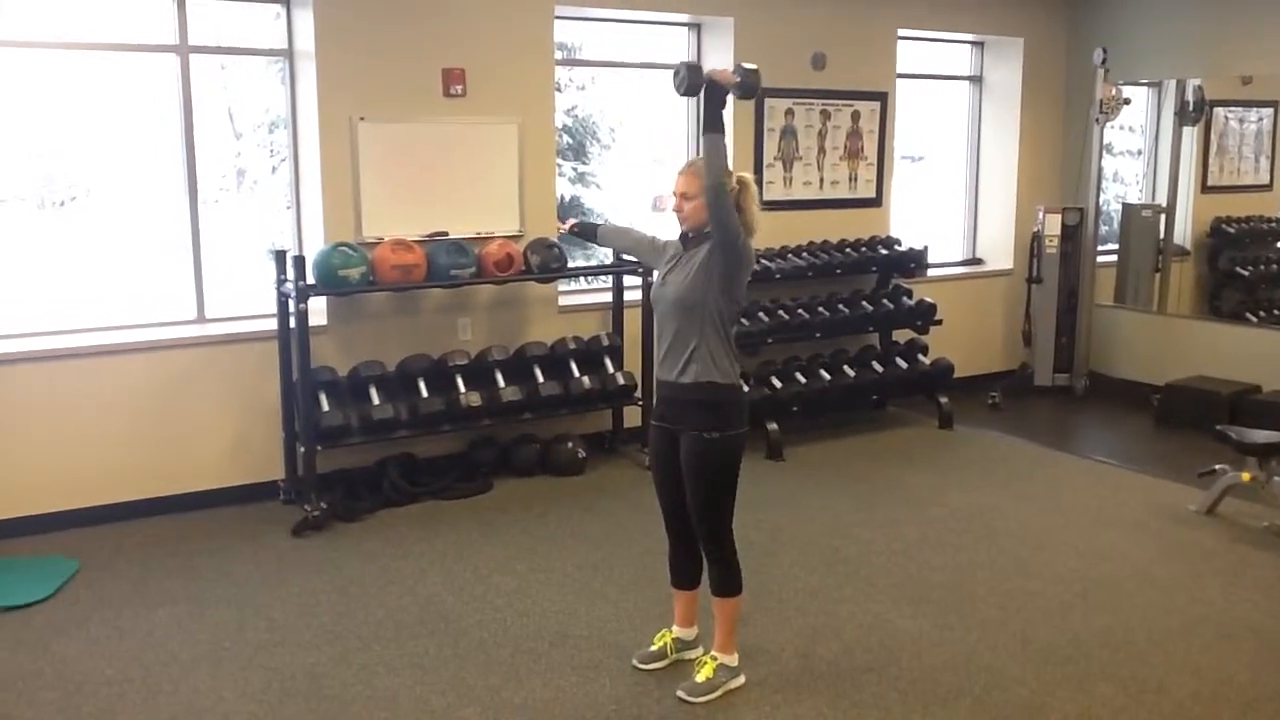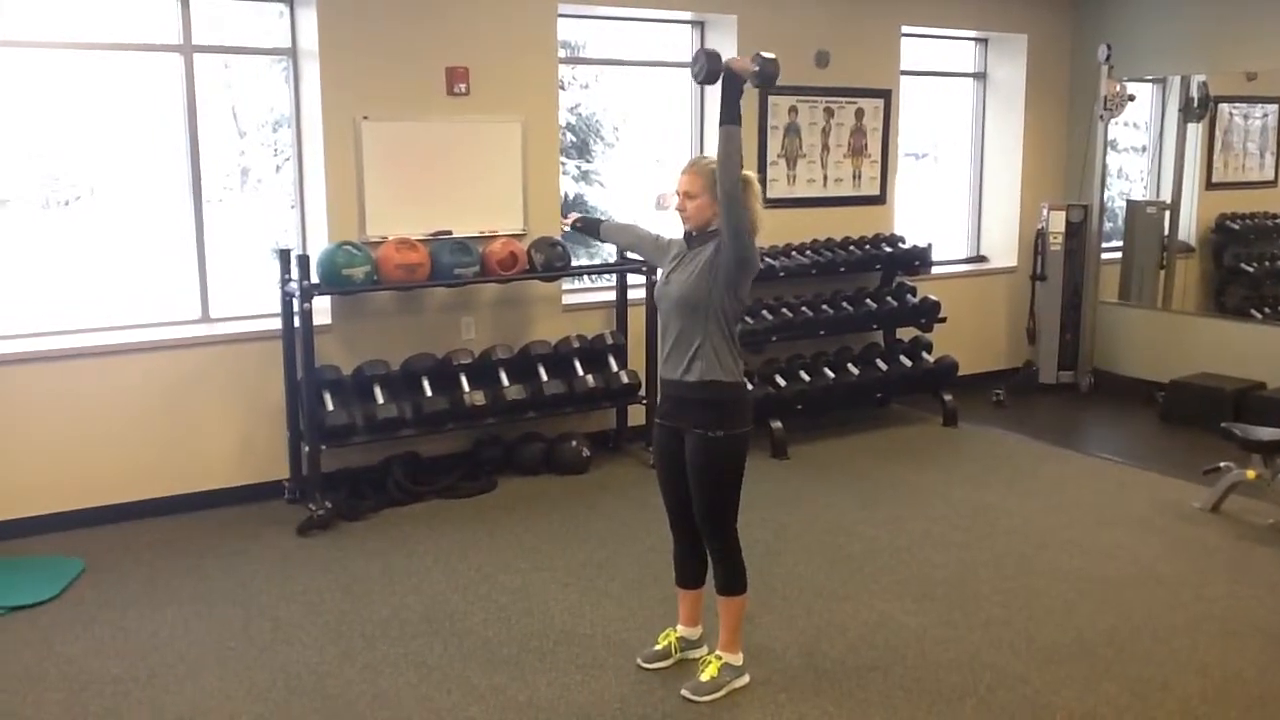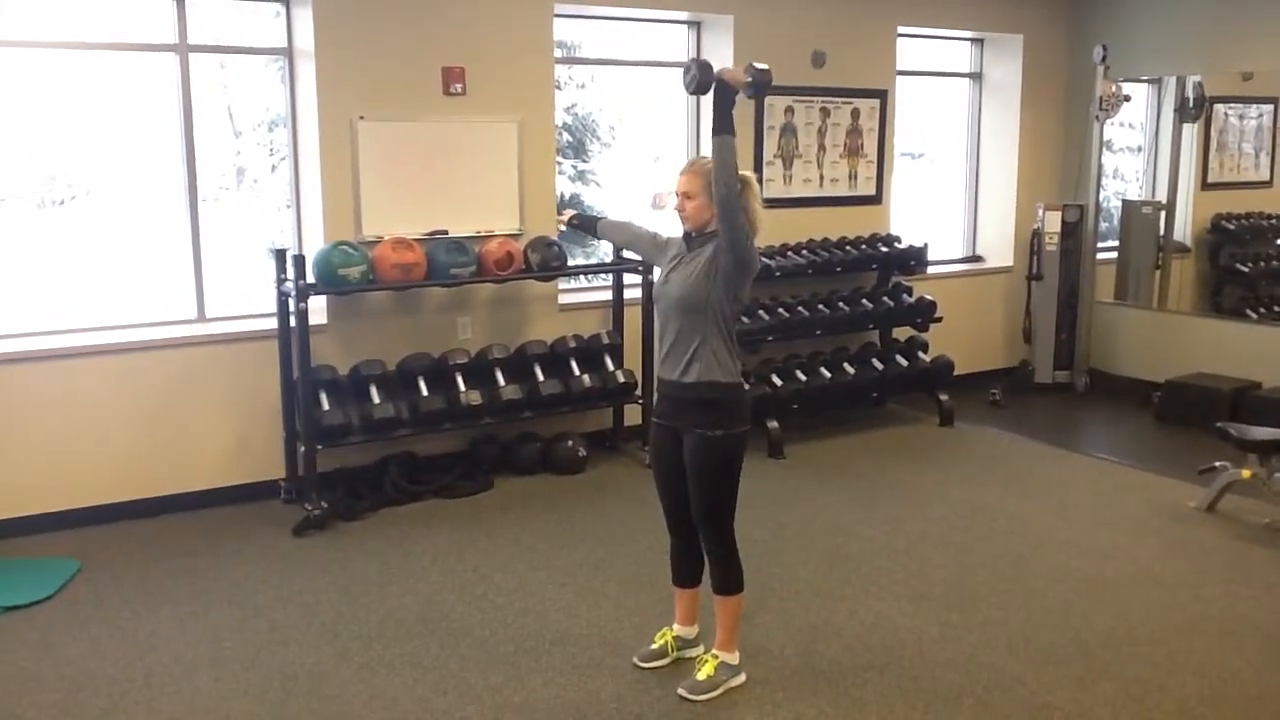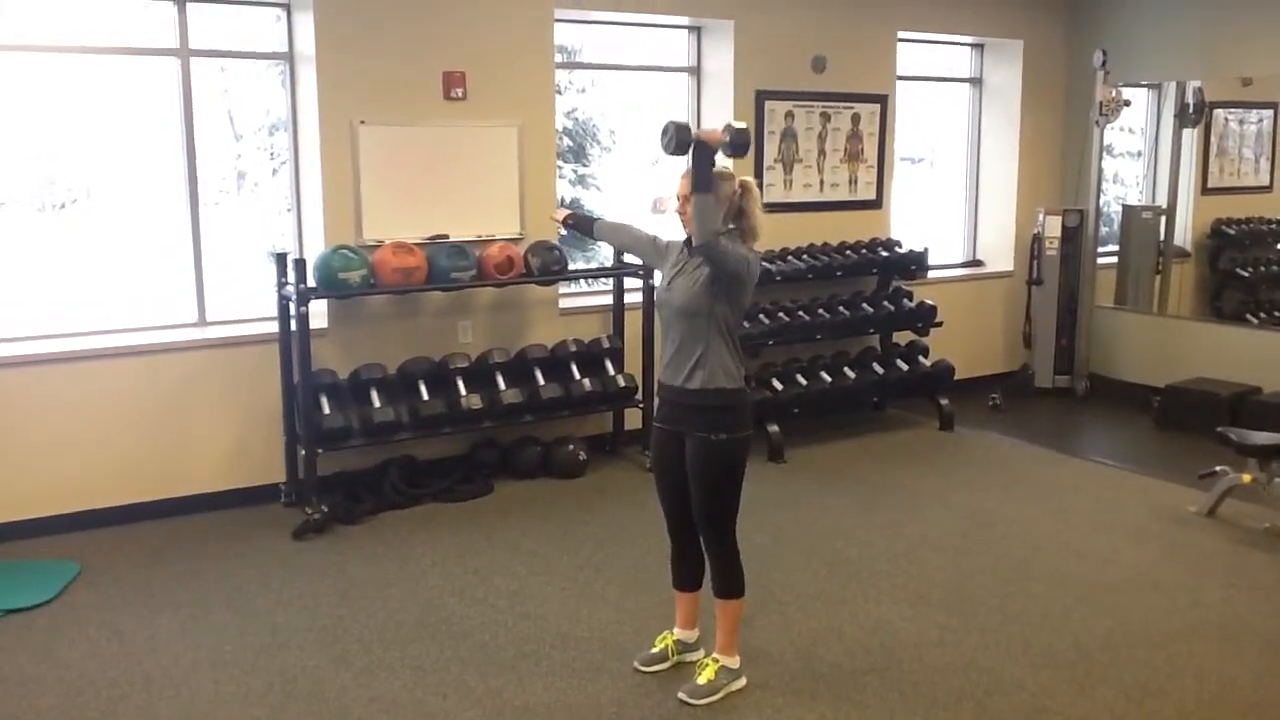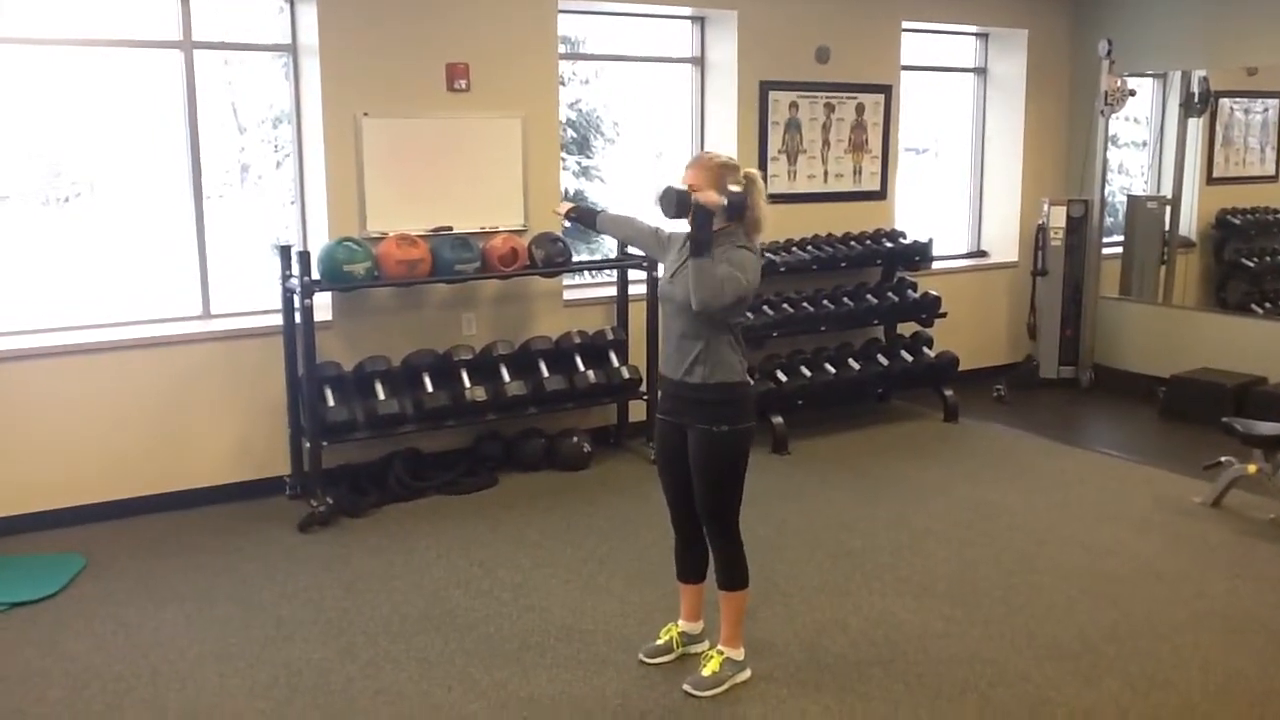
dt=0.4s
person 1, frame 1
left shoulder: (729, 254)
right shoulder: (674, 250)
left elbow: (718, 187)
right elbow: (628, 238)
left wrist: (714, 106)
right wrist: (580, 229)
left hip: (713, 412)
right hip: (669, 407)
left knee: (713, 535)
right knee: (678, 531)
left ankle: (725, 659)
right ankle: (682, 634)
person 1, frame 2
left shoulder: (733, 254)
right shoulder: (678, 251)
left elbow: (732, 179)
right elbow: (632, 235)
left wrist: (732, 96)
right wrist: (584, 224)
left hip: (716, 410)
right hip: (672, 406)
left knee: (717, 533)
right knee: (683, 529)
left ankle: (730, 658)
right ankle: (687, 634)
person 1, frame 3
left shoulder: (733, 254)
right shoulder: (675, 249)
left elbow: (729, 190)
right elbow: (629, 233)
left wrist: (724, 106)
right wrist: (579, 221)
left hip: (715, 411)
right hip: (670, 406)
left knee: (714, 533)
right knee: (680, 529)
left ankle: (727, 658)
right ankle: (684, 633)
person 1, frame 4
left shoulder: (737, 260)
right shoulder: (676, 253)
left elbow: (709, 237)
right elbow: (628, 235)
left wrist: (705, 161)
right wrist: (576, 221)
left hip: (718, 414)
right hip: (672, 408)
left knee: (717, 537)
right knee: (680, 532)
left ankle: (727, 660)
right ankle: (684, 635)
person 1, frame 5
left shoulder: (741, 257)
right shoulder: (678, 244)
left elbow: (706, 299)
right elbow: (631, 228)
left wrist: (702, 227)
right wrist: (579, 214)
left hip: (720, 407)
right hip: (674, 401)
left knee: (720, 529)
right knee: (685, 525)
left ankle: (732, 653)
right ankle: (689, 628)
